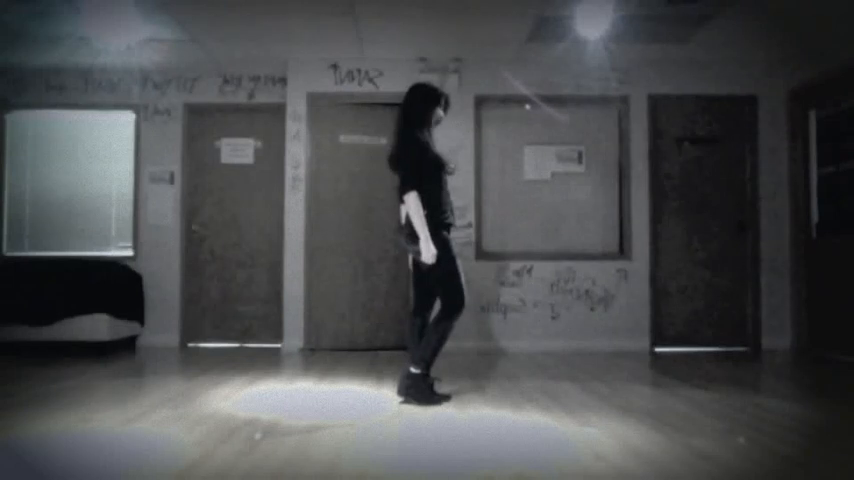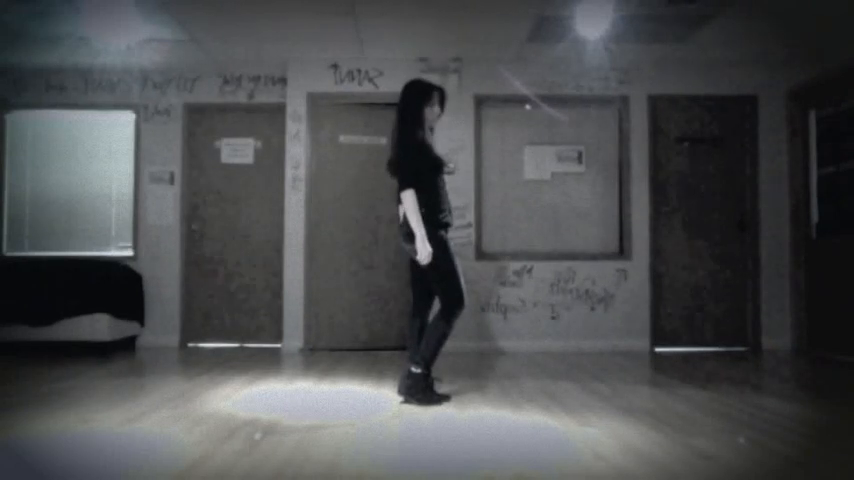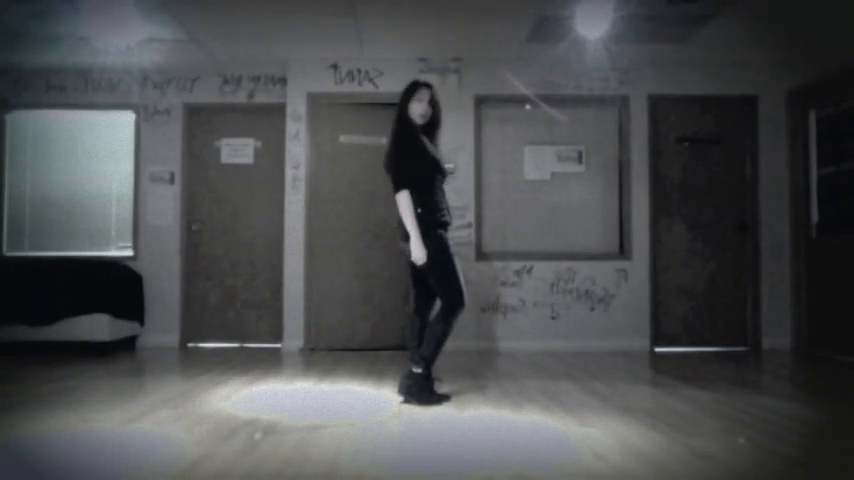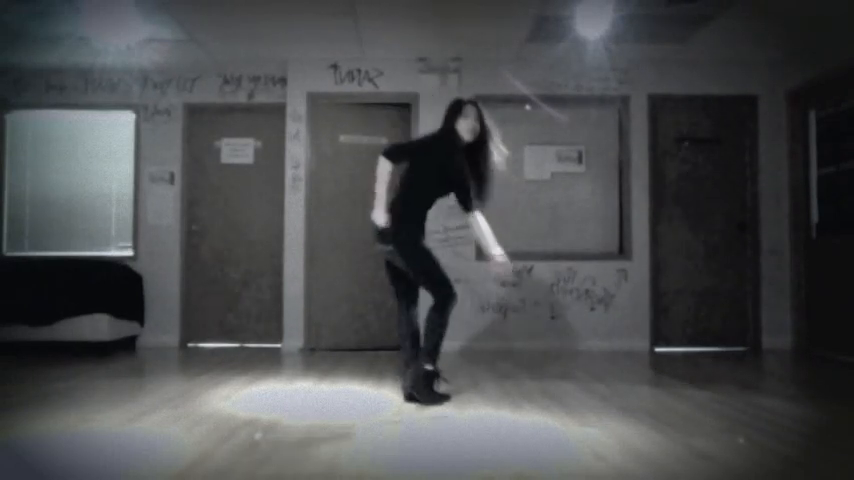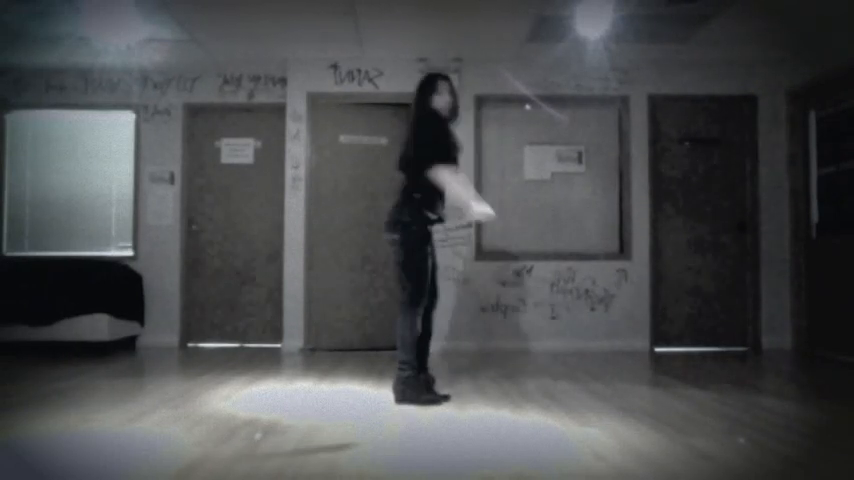
dt=1s
person 1, frame 1
left shoulder: (415, 144)
right shoulder: (415, 142)
right elbow: (410, 193)
left wrist: (416, 241)
right wrist: (425, 238)
left hip: (427, 233)
right hip: (430, 231)
left knee: (423, 306)
right knee: (453, 303)
left ankle: (416, 379)
right ankle: (415, 375)
person 1, frame 2
left shoulder: (416, 142)
right shoulder: (412, 141)
right elbow: (407, 190)
right wrist: (421, 236)
left hip: (425, 231)
right hip: (426, 230)
left knee: (422, 305)
right knee: (453, 302)
left ankle: (416, 379)
right ankle: (416, 376)
person 1, frame 3
left shoulder: (420, 140)
right shoulder: (405, 139)
right elbow: (401, 190)
right wrist: (415, 237)
left hip: (429, 231)
right hip: (424, 231)
left knee: (424, 304)
right knee: (453, 301)
left ankle: (416, 379)
right ankle: (416, 376)
person 1, frame 4
left shoulder: (459, 164)
right shoulder: (436, 145)
left elbow: (471, 209)
right elbow: (388, 156)
left wrist: (493, 248)
right wrist: (380, 206)
left hip: (401, 235)
right hip: (399, 232)
left knee: (408, 305)
right knee: (444, 294)
left ankle: (413, 381)
right ankle: (424, 371)
person 1, frame 5
left shoulder: (435, 130)
right shoulder: (428, 125)
right elbow: (436, 167)
right wrist: (473, 202)
left hip: (416, 224)
right hip: (410, 224)
left knee: (425, 300)
right knee: (415, 301)
left ankle: (419, 378)
right ankle: (407, 383)
